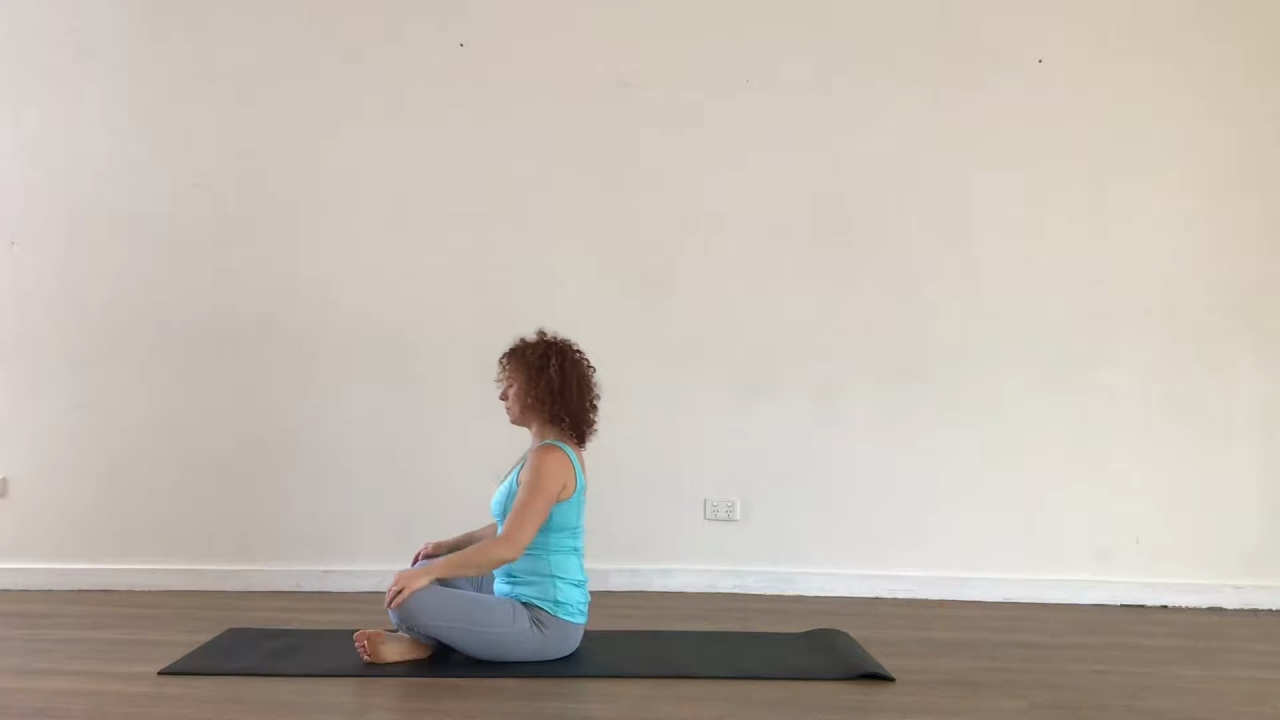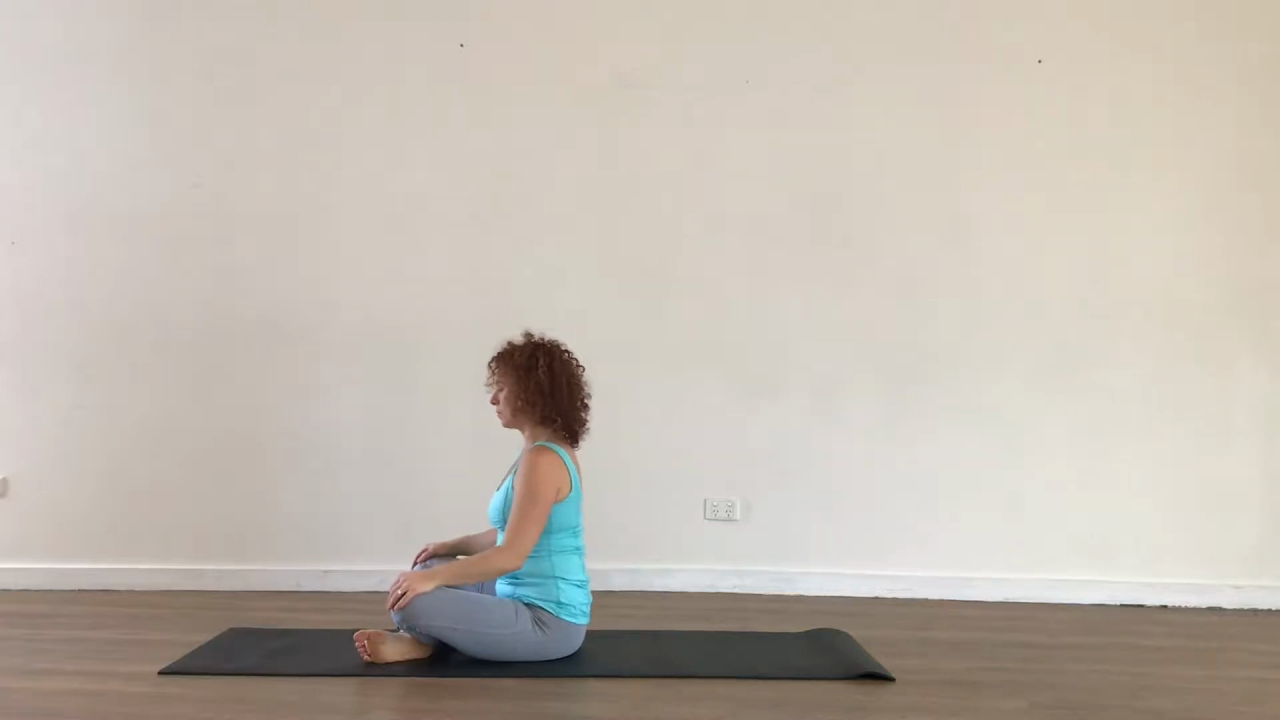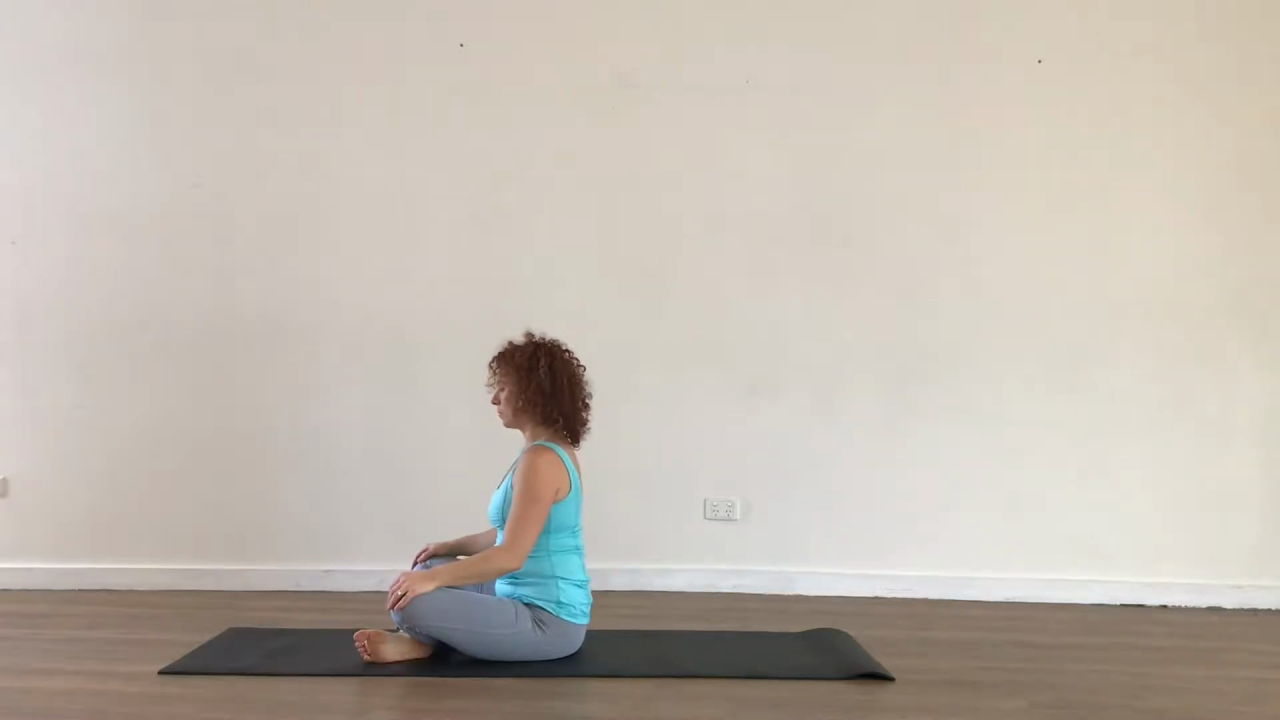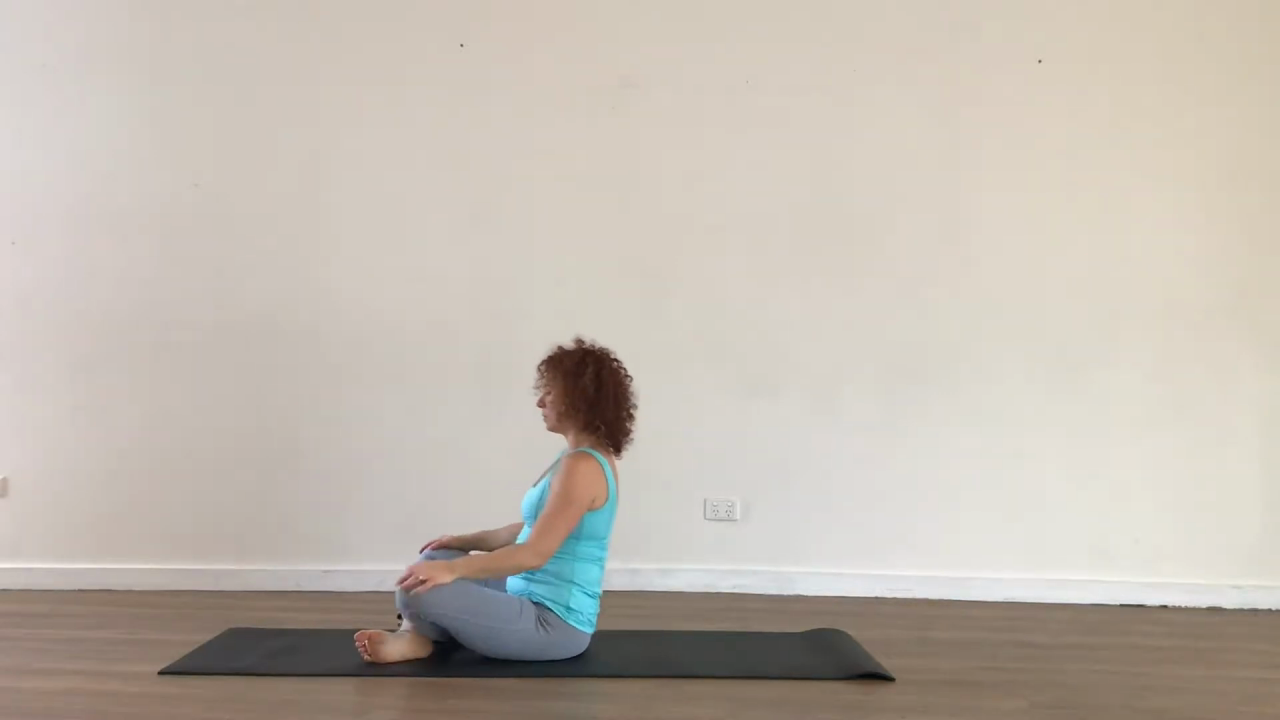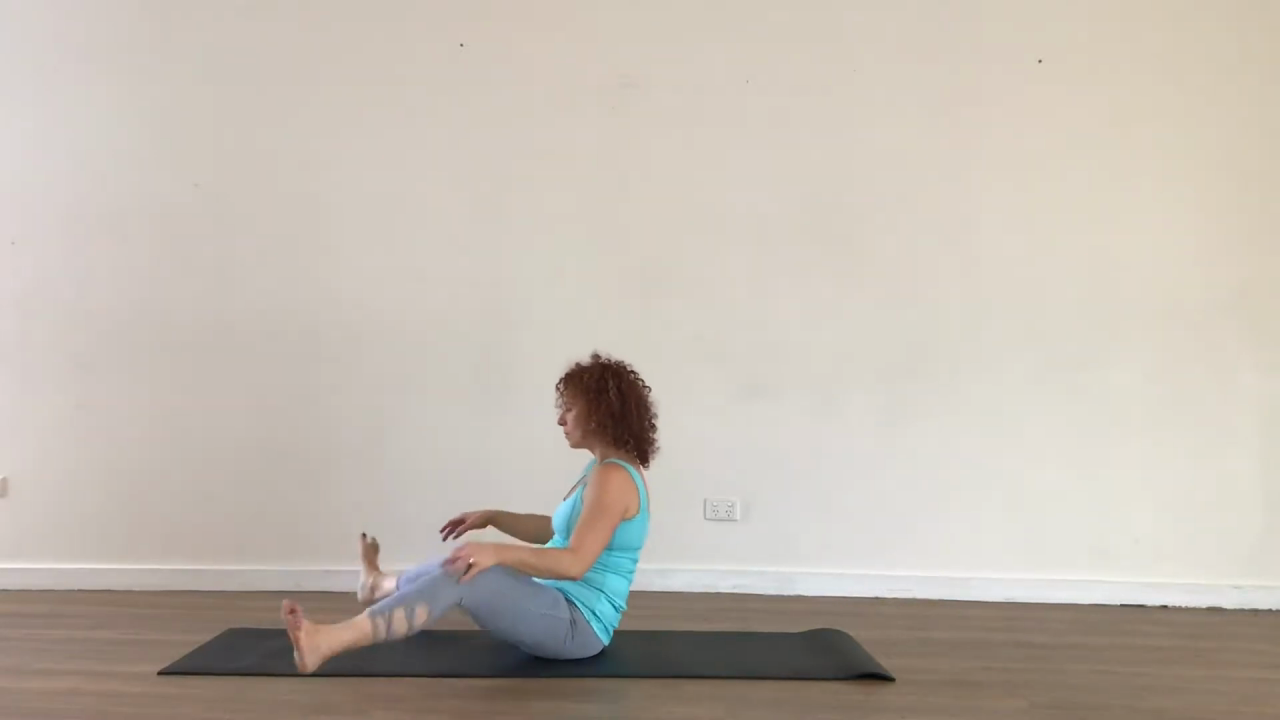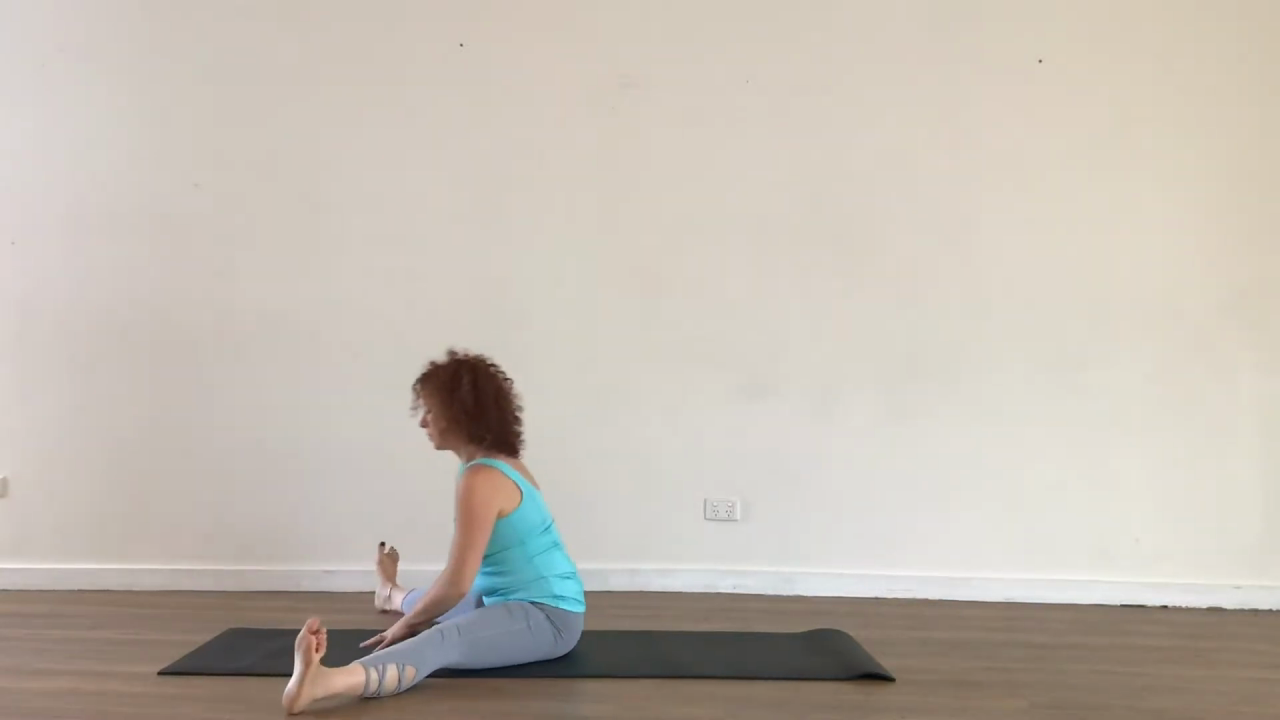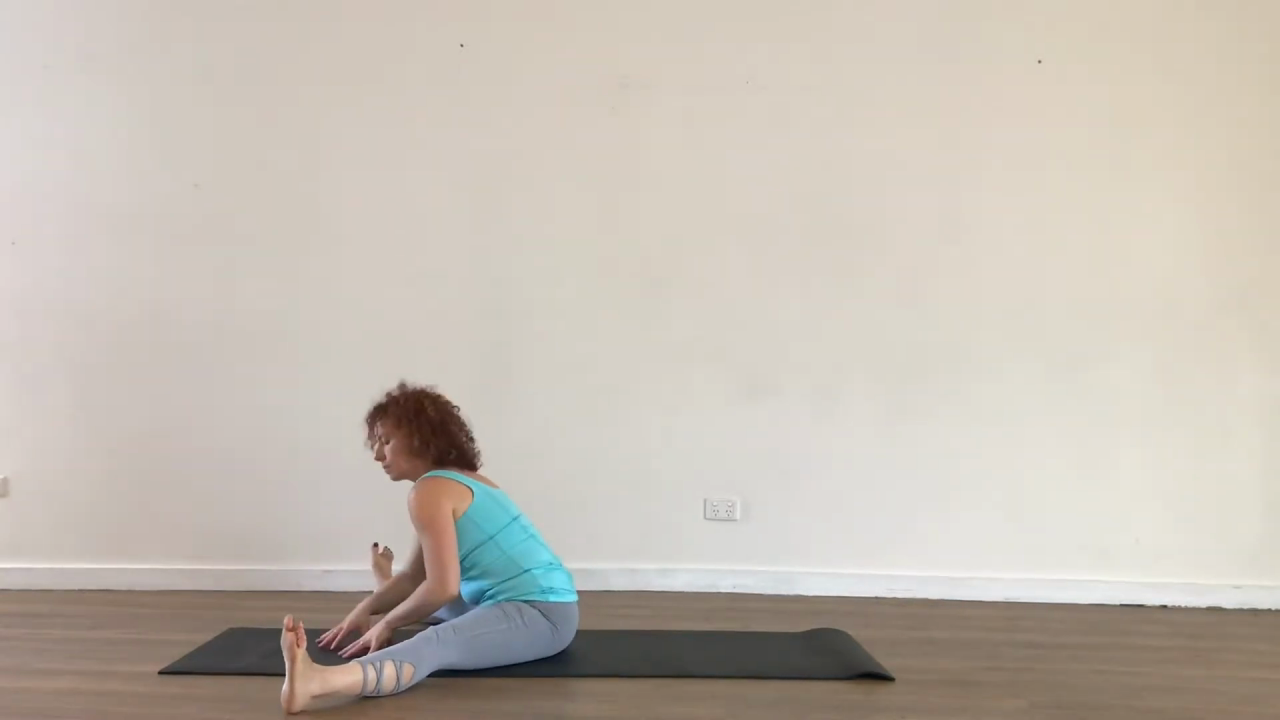
dt=0.7s
person 1, frame 1
left shoulder: (550, 459)
right shoulder: (552, 451)
left elbow: (508, 547)
right elbow: (511, 528)
left wrist: (430, 571)
right wrist: (450, 545)
left hip: (545, 623)
right hip: (530, 601)
left knee: (410, 600)
right knee: (428, 567)
left ankle: (420, 641)
person 1, frame 2
left shoulder: (543, 460)
right shoulder: (549, 452)
left elbow: (512, 555)
right elbow: (512, 534)
left wrist: (434, 577)
right wrist: (450, 546)
left hip: (547, 623)
right hip: (532, 601)
left knee: (411, 600)
right knee: (430, 566)
left ankle: (419, 643)
person 1, frame 3
left shoulder: (541, 460)
right shoulder: (552, 451)
left elbow: (511, 556)
right elbow: (513, 534)
left wrist: (434, 578)
right wrist: (450, 547)
left hip: (546, 622)
right hip: (532, 601)
left knee: (411, 600)
right knee: (431, 566)
left ankle: (420, 641)
person 1, frame 4
left shoulder: (582, 467)
right shoulder: (584, 458)
left elbow: (535, 554)
right elbow: (533, 529)
left wrist: (453, 569)
right wrist: (464, 541)
left hip: (553, 626)
right hip: (538, 606)
left knee: (419, 581)
right knee: (433, 555)
left ankle: (420, 637)
person 1, frame 5
left shoulder: (614, 478)
right shoulder: (603, 467)
left elbow: (574, 563)
right elbow: (554, 530)
left wrist: (498, 552)
right wrist: (492, 516)
left hip: (577, 628)
right hip: (561, 610)
left knee: (460, 574)
right knee: (460, 563)
left ankle: (331, 640)
right ankle: (382, 586)
person 1, frame 6
left shoulder: (480, 480)
right shoulder: (499, 464)
left elbow: (457, 582)
right elbow: (467, 571)
left wrist: (408, 623)
right wrist: (415, 613)
left hip: (547, 618)
right hip: (527, 602)
left knee: (440, 642)
right knee: (443, 605)
left ankle: (323, 683)
right ankle: (393, 594)
person 1, frame 7
left shoulder: (428, 492)
right shoulder: (459, 479)
left elbow: (444, 587)
right elbow: (417, 576)
left wrist: (386, 624)
right wrist: (363, 611)
left hip: (541, 616)
right hip: (540, 604)
left knee: (435, 644)
left ankle: (317, 683)
right ankle: (386, 592)
